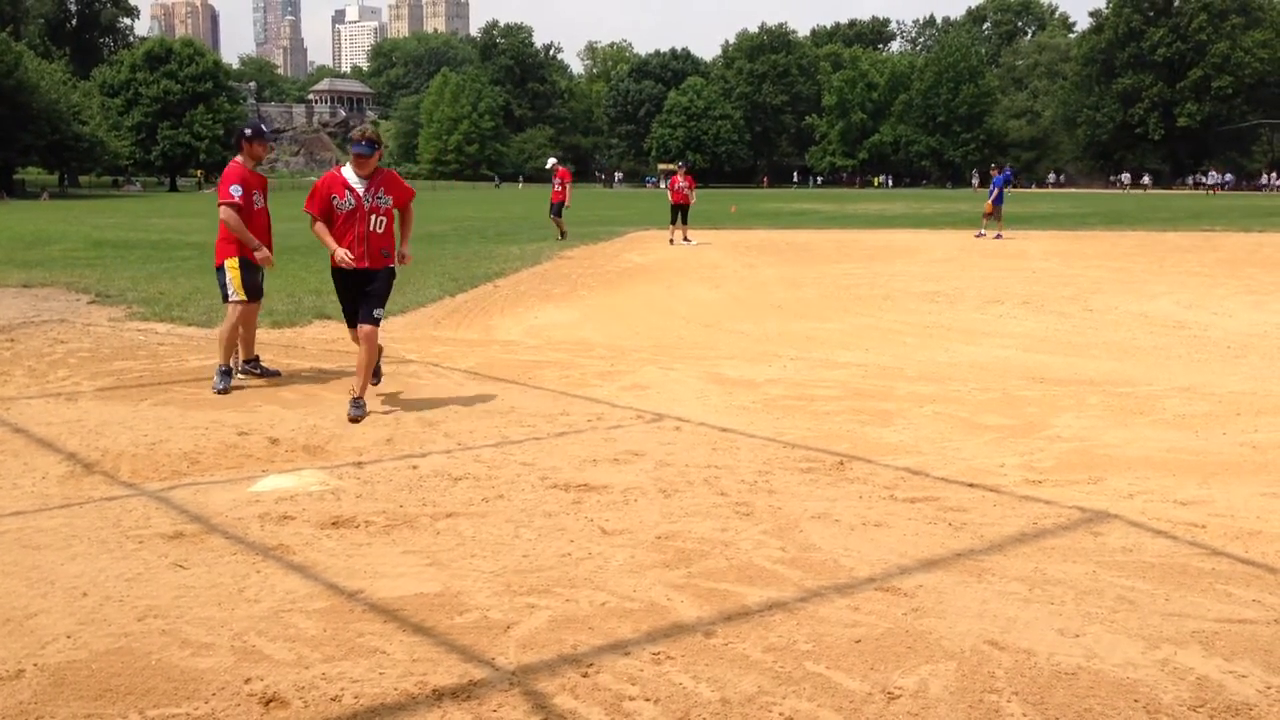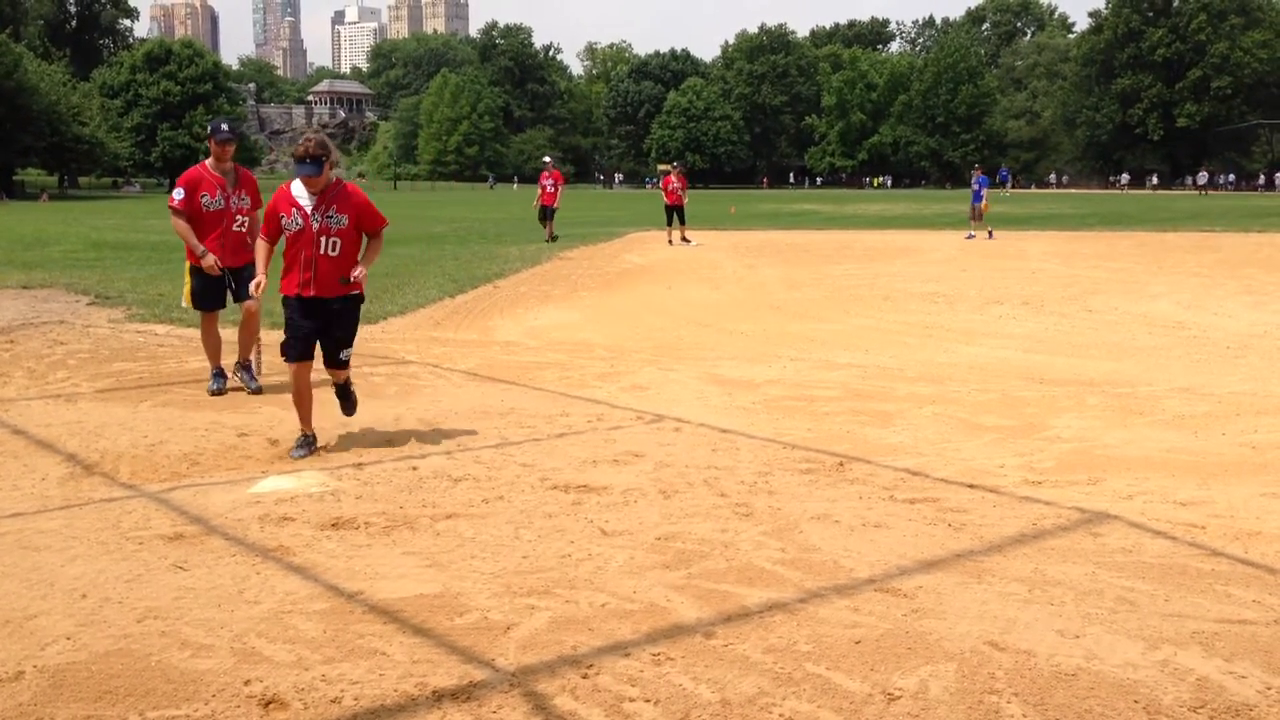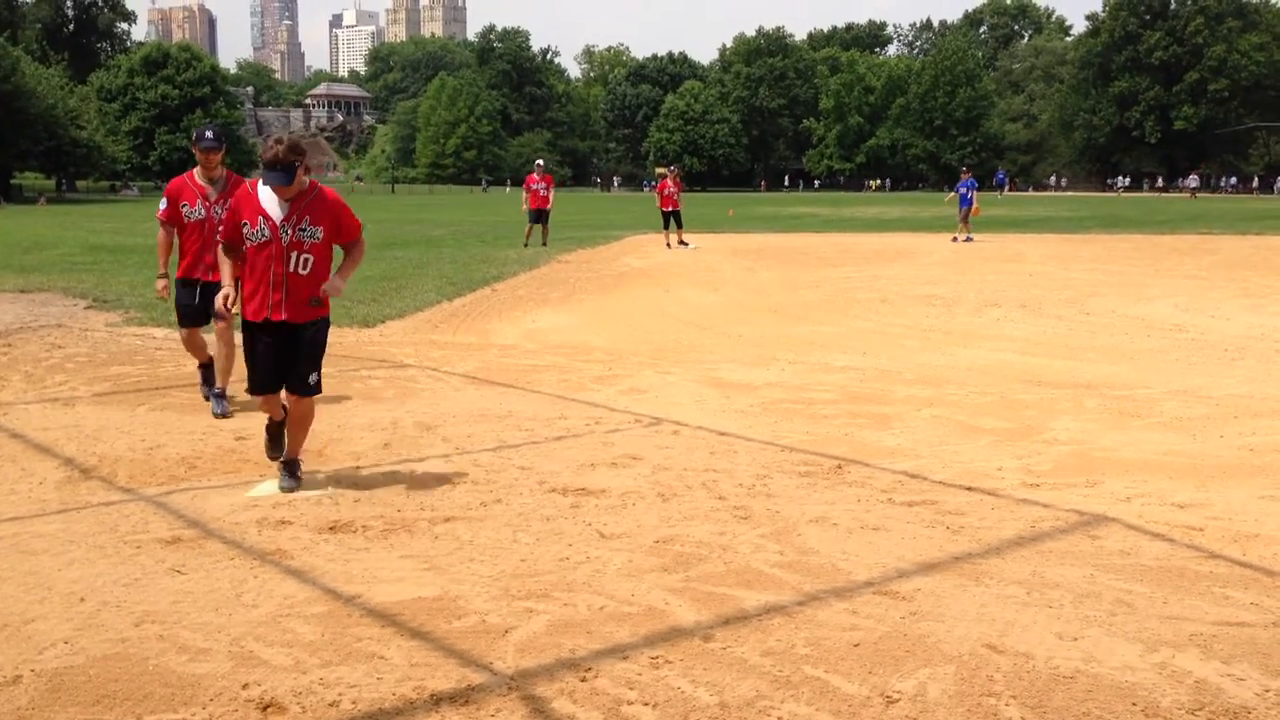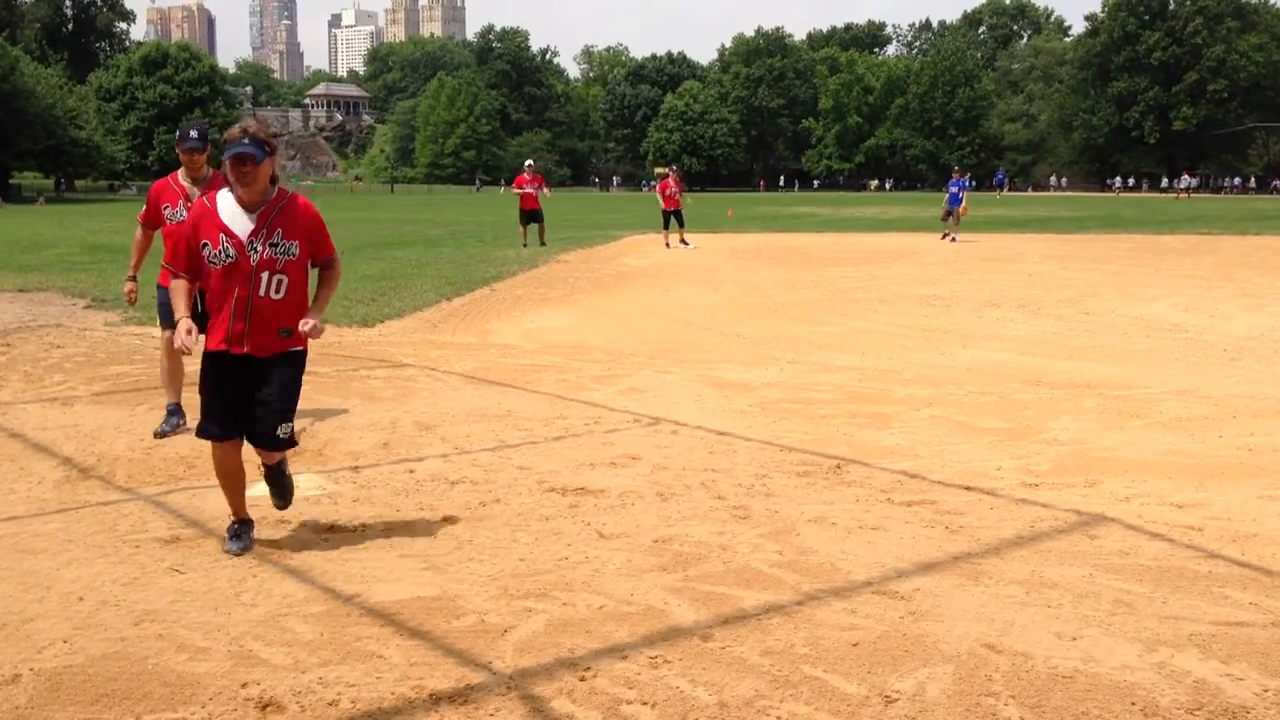
dt=0.4s
person 1, frame 1
left shoulder: (392, 181)
right shoulder: (330, 180)
left elbow: (407, 207)
right elbow: (316, 219)
left wrist: (404, 244)
right wrist: (335, 248)
left hip: (380, 268)
right hip: (345, 268)
left knee: (367, 330)
right knee: (357, 332)
left ankle: (358, 397)
right ankle: (374, 352)
person 1, frame 2
left shoulder: (352, 197)
right shoulder: (283, 198)
left elbow: (377, 235)
right elbow: (265, 237)
left wrist: (364, 265)
right wrist: (261, 272)
left hip: (342, 296)
right hip: (297, 295)
left knee: (336, 366)
right knee: (298, 365)
left ankle: (343, 382)
right ankle: (306, 434)
person 1, frame 3
left shoulder: (328, 203)
right shoulder: (245, 198)
left elbow: (356, 245)
right elbow: (227, 245)
left wrist: (339, 278)
right wrist: (228, 283)
left hip: (308, 318)
right hip: (258, 316)
left knee: (302, 395)
right knee: (265, 396)
left ankle: (291, 460)
right ankle: (276, 418)
person 1, frame 4
left shoulder: (300, 213)
right shoulder: (202, 214)
left elbow: (329, 265)
right elbow: (180, 274)
left wrist: (316, 313)
right wrist: (183, 319)
left hip: (281, 351)
right hip: (222, 350)
left knee: (269, 445)
right knee: (223, 443)
left ankle: (274, 460)
right ankle: (240, 520)
person 2, frame 1
left shoulder: (250, 175)
right shoulder: (236, 174)
right elbow: (228, 215)
left wrist: (257, 249)
right wrist: (257, 247)
left hip: (246, 254)
right hip: (236, 254)
left knee: (252, 307)
right knee: (237, 309)
left ankle: (248, 362)
right ankle: (222, 370)
person 2, frame 2
left shoulder: (246, 178)
right shoulder: (192, 178)
left elbow: (253, 219)
right elbow: (177, 219)
left wrist: (256, 252)
right wrist: (202, 252)
left hip: (241, 259)
right hip: (206, 262)
left knee: (252, 309)
right knee: (209, 317)
left ankle: (244, 365)
right ankle: (216, 372)
person 2, frame 3
left shoulder: (240, 187)
right shoulder: (177, 187)
right elbow: (165, 231)
right wrist: (162, 273)
left hip: (226, 273)
right hip: (188, 274)
left knee: (223, 329)
right knee: (188, 334)
left ankle: (219, 393)
right ankle: (206, 364)
person 2, frame 4
left shoulder: (224, 187)
right shoulder: (160, 189)
right elbow: (144, 232)
right wrist: (131, 275)
right hip: (172, 281)
right knee: (170, 341)
right ankle: (174, 411)
